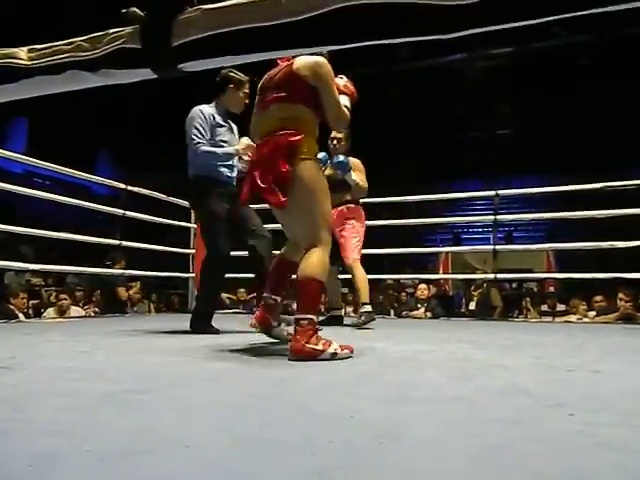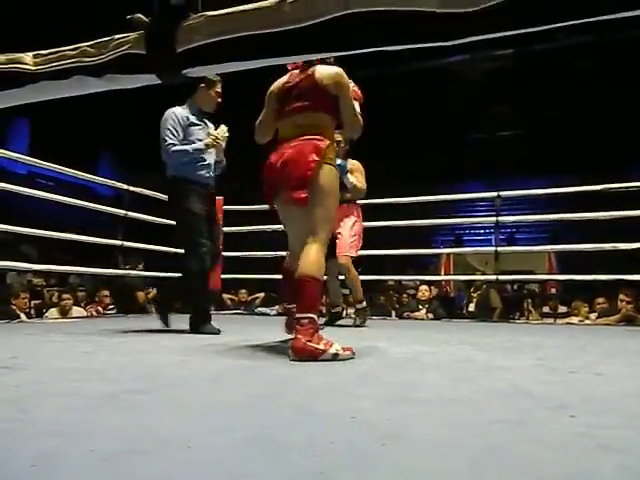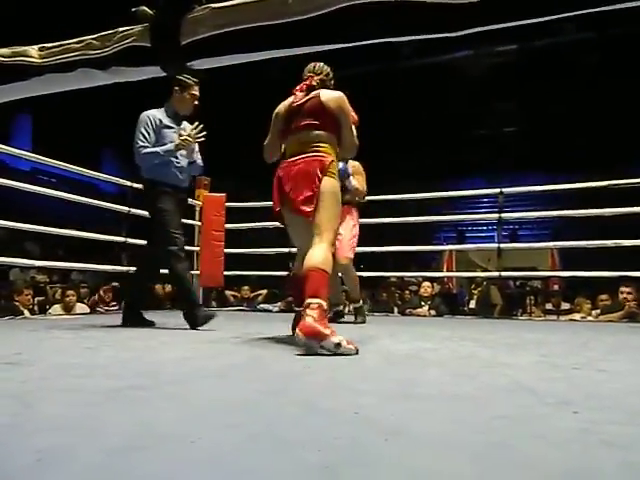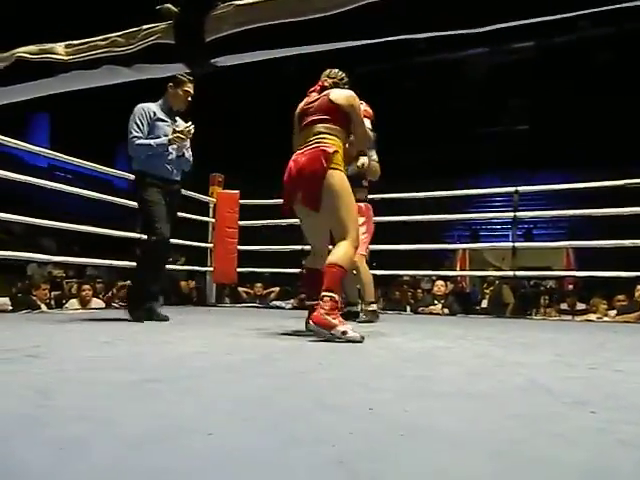
dt=0.2s
person 1, frame 1
left shoulder: (269, 78)
right shoulder: (316, 63)
left elbow: (257, 132)
right elbow: (339, 123)
right wrist: (345, 96)
left hip: (265, 160)
right hip: (295, 156)
left knee: (299, 239)
right knee: (317, 241)
left ankle: (268, 312)
right ankle: (304, 335)
person 1, frame 2
left shoulder: (280, 85)
right shoulder: (333, 75)
left elbow: (260, 135)
right elbow: (353, 130)
right wrist: (354, 101)
left hip: (281, 166)
right hip: (314, 160)
left knee: (298, 246)
right knee: (316, 243)
left ankle: (297, 317)
right ankle: (306, 333)
person 1, frame 3
left shoulder: (285, 106)
right shoulder: (335, 98)
left elbow: (269, 154)
right elbow: (349, 150)
right wrist: (350, 124)
left hip: (286, 177)
right hip: (316, 172)
left knee: (304, 250)
right knee: (323, 242)
left ankle: (304, 317)
right ankle: (313, 318)
person 1, frame 4
left shoulder: (304, 104)
right shoulder: (346, 96)
right elbow: (364, 142)
right wrist: (365, 121)
left hip: (297, 169)
right hip: (324, 166)
left knee: (319, 248)
right knee: (348, 238)
left ankle: (316, 312)
right ankle: (327, 311)
person 2, frame 1
left shoulder: (231, 125)
right shoulder: (202, 113)
right elbow: (198, 152)
left wrist: (244, 159)
right wrist: (235, 151)
left hip: (231, 191)
right hip: (209, 190)
left knee: (261, 240)
right knee: (219, 252)
right ankle: (201, 318)
person 2, frame 2
left shoulder: (210, 126)
right shoulder: (176, 115)
left elbow: (217, 168)
right elbow: (170, 153)
left wrist: (218, 150)
right wrist: (204, 145)
left hip: (205, 192)
right hip: (186, 190)
left knee: (211, 252)
right knee: (200, 251)
left ankle: (168, 297)
right ankle: (201, 318)
person 2, frame 3
left shoulder: (189, 129)
right shoulder: (151, 118)
left elbow: (197, 170)
right elbow: (141, 155)
left wrist: (191, 152)
right wrist: (174, 147)
left hip: (179, 194)
right hip: (159, 191)
left knee: (155, 252)
right knee: (174, 246)
left ankle: (132, 310)
right ankle: (192, 310)
person 2, frame 4
left shoulder: (185, 123)
right shoulder: (145, 111)
left elbow: (188, 163)
right elbow: (134, 146)
left wrist: (182, 149)
right wrist: (168, 140)
left hip: (173, 187)
right hip: (151, 184)
left knee: (161, 241)
right knee: (159, 235)
left ankle: (146, 302)
right ankle: (140, 299)
person 3, frame 1
left shoulder: (354, 163)
right shoulder: (324, 165)
left elbow: (362, 192)
left wrist: (348, 173)
left hip: (350, 215)
right hip: (330, 217)
left knee: (351, 261)
right knee: (329, 267)
left ankle: (366, 309)
person 3, frame 2
left shoulder: (353, 165)
left elbow: (361, 192)
left wrist: (345, 175)
left hip: (348, 214)
left knee: (344, 261)
right knee: (330, 266)
left ankle: (360, 306)
right ankle: (335, 310)
person 3, frame 3
left shoulder: (353, 166)
left elbow: (361, 194)
left wrist: (348, 179)
left hip: (346, 214)
left knee: (343, 261)
left ankle: (357, 305)
right ankle: (337, 309)
person 3, frame 4
left shoulder: (363, 161)
left elbow: (374, 175)
left wrist: (369, 147)
left hip: (360, 211)
left knee: (357, 258)
left ankle: (371, 307)
right ankle: (352, 307)
